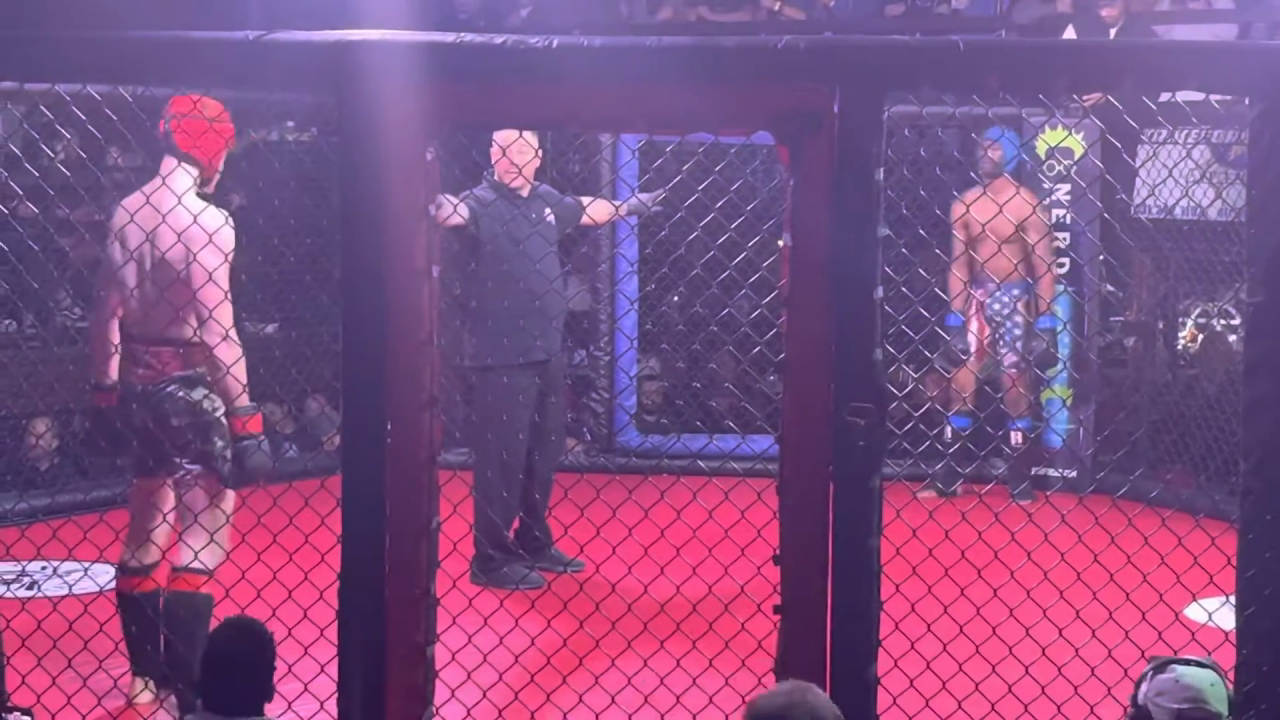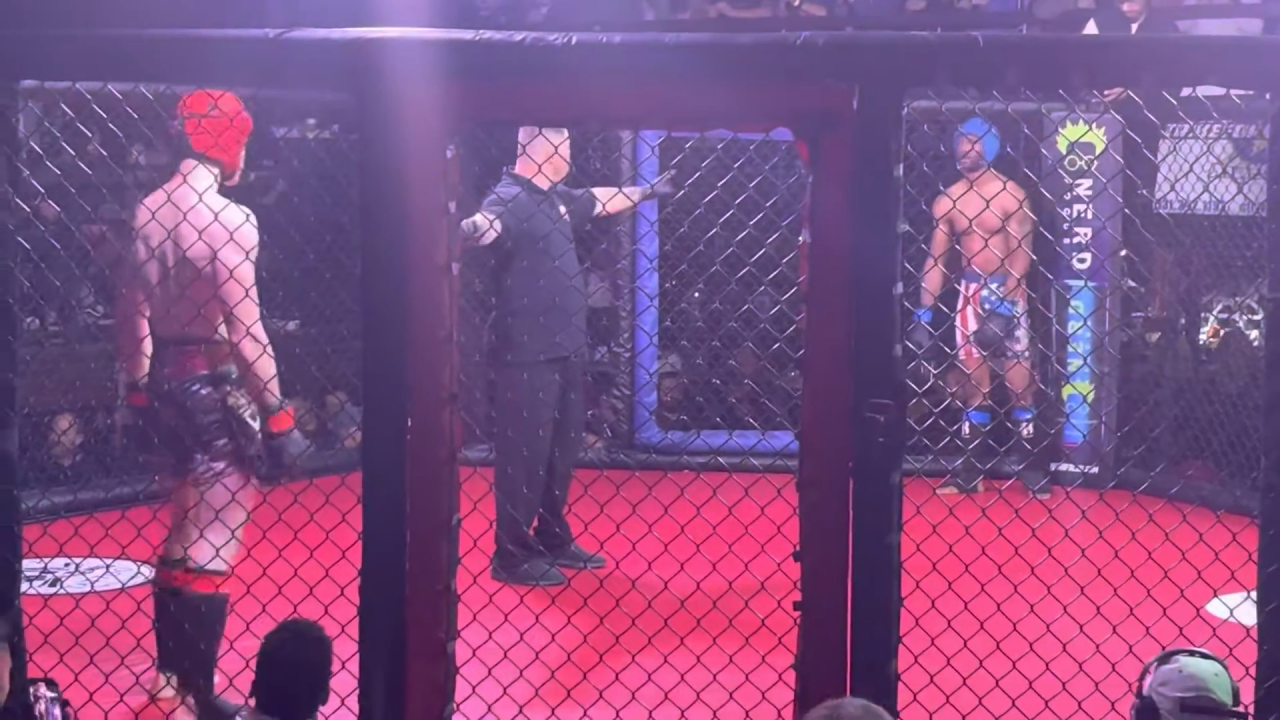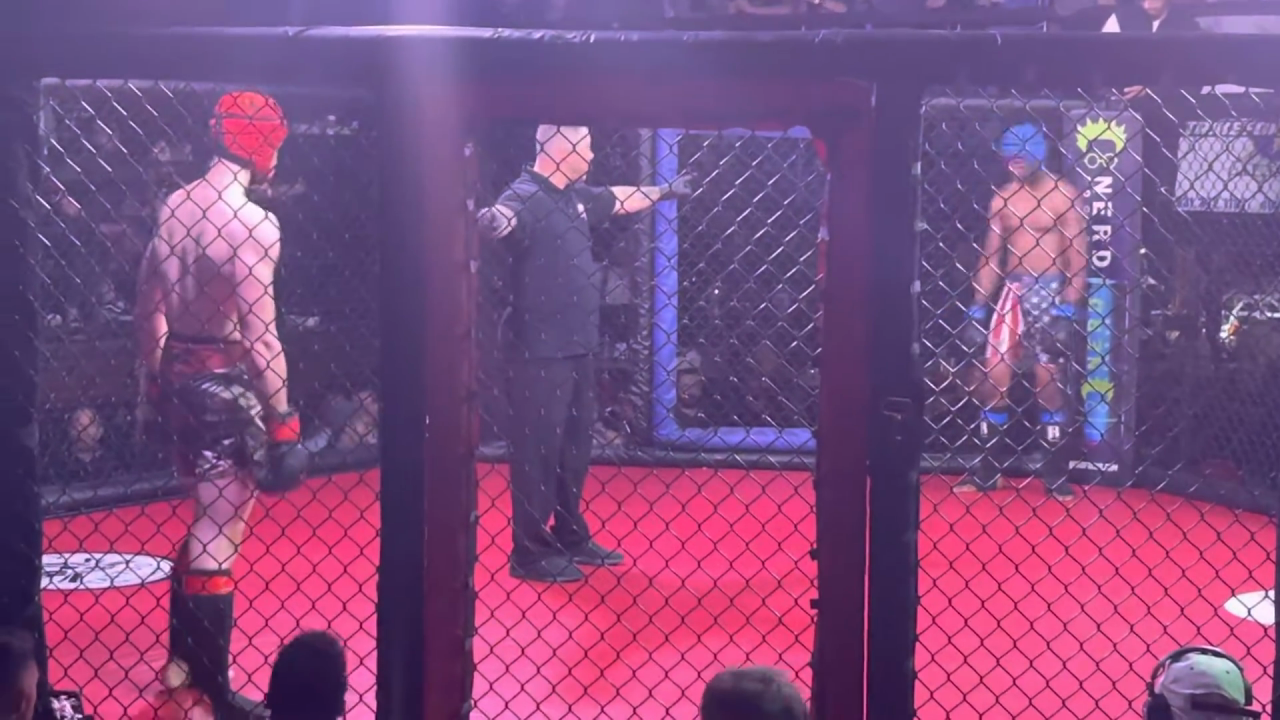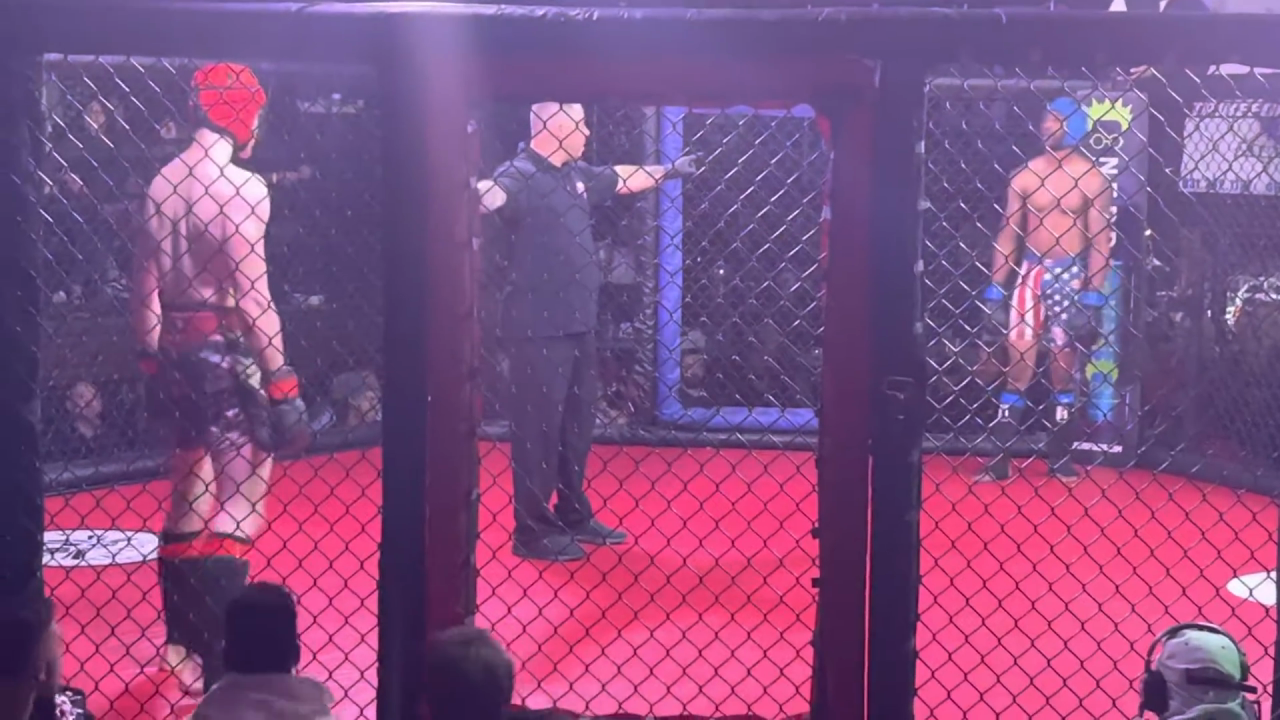
dt=0.7s
person 1, frame 1
left shoulder: (126, 211)
right shoulder: (206, 220)
left elbow: (106, 316)
right elbow: (217, 335)
left wrist: (106, 394)
right wrist: (246, 421)
left hip: (136, 383)
right hip: (186, 384)
left knee: (143, 531)
right knee: (203, 538)
person 1, frame 2
left shoulder: (148, 210)
right shoulder: (229, 219)
left elbow: (131, 315)
right elbow: (246, 333)
left wrist: (139, 394)
right wrist: (278, 416)
left hip: (166, 380)
right hip: (214, 384)
left knee: (187, 527)
right knee: (216, 540)
left ankle: (173, 669)
person 1, frame 3
left shoulder: (175, 205)
right shoulder: (251, 221)
left elbow: (149, 305)
right elbow: (258, 338)
left wrist: (155, 382)
right wrist: (283, 427)
left hip: (178, 375)
right hip: (223, 382)
left knee: (208, 522)
right knee: (218, 539)
left ankle: (183, 659)
person 1, frame 4
left shoulder: (164, 181)
right shoulder: (242, 186)
left elbow: (145, 285)
right elbow: (253, 299)
left wrist: (152, 359)
right wrist: (282, 387)
left hip: (176, 348)
right hip: (223, 351)
left knee: (190, 493)
right knee: (242, 504)
left ankle: (180, 638)
right ankle: (206, 655)
person 2, frame 1
left shoulder: (547, 199)
right shoulder: (482, 202)
left elbow: (585, 209)
right elbow: (455, 212)
left wrist: (628, 206)
right wrist: (438, 208)
left hip: (548, 351)
right hip: (502, 357)
left knee: (545, 451)
right knee: (502, 456)
left ankle: (534, 543)
right ankle: (492, 558)
person 2, frame 2
left shoulder: (556, 197)
right shoulder: (507, 199)
left elbow: (599, 201)
right elbow: (486, 223)
left wrist: (644, 192)
right wrist: (471, 230)
left hip: (565, 348)
right hip: (526, 353)
left knee: (563, 448)
right knee: (525, 452)
left ankle: (553, 539)
right ankle: (513, 554)
person 2, frame 3
left shoulder: (576, 196)
right shoulder: (525, 195)
left elbow: (618, 199)
right elbow: (504, 216)
left wrist: (664, 191)
right wrist: (490, 221)
left hip: (577, 346)
right hip: (540, 351)
left knee: (575, 446)
right knee: (539, 450)
left ankle: (571, 537)
right ankle: (531, 551)
person 2, frame 4
left shoulder: (576, 174)
right shoulder: (520, 174)
left elbow: (621, 179)
right elbow: (492, 195)
left wrist: (669, 171)
right wrist: (476, 194)
left hip: (578, 324)
right hip: (538, 329)
left knee: (577, 425)
right knee: (539, 429)
left ankle: (573, 516)
right ankle: (533, 530)
person 3, frame 1
left shoulder: (1027, 203)
right shoulder: (964, 205)
left elbow: (1044, 265)
right elbow: (958, 265)
left wrist: (1046, 323)
right wrist: (954, 320)
left hip: (1014, 299)
right hip: (976, 299)
left knee: (1015, 391)
right knee: (960, 390)
left ankle: (1019, 478)
right ankle: (950, 476)
person 3, frame 2
left shoulder: (1013, 195)
right shoulder: (947, 200)
left elbow: (1022, 256)
right elbow: (936, 259)
left wrist: (1004, 307)
right wrist: (924, 313)
left hip: (1008, 293)
right hip: (969, 293)
left knee: (1020, 383)
right knee: (975, 384)
left ankle: (1032, 468)
right ankle: (970, 470)
person 3, frame 3
left shoulder: (1065, 196)
right shoulder: (1002, 199)
left elbow: (1077, 258)
right elbow: (990, 257)
left wrist: (1068, 312)
right wrist: (977, 311)
left hip: (1050, 292)
right hip: (1012, 291)
left knee: (1051, 383)
right knee: (993, 379)
left ankle: (1055, 473)
right ankle: (987, 469)
person 3, frame 4
left shoulder: (1091, 179)
right shoulder: (1023, 176)
left elbow: (1101, 242)
right elbow: (1008, 234)
left wrist: (1092, 299)
right wrist: (995, 291)
left hip: (1069, 276)
right hip: (1029, 273)
left knee: (1063, 366)
right knee: (1017, 363)
left ankle: (1060, 455)
right ankle: (1000, 457)
